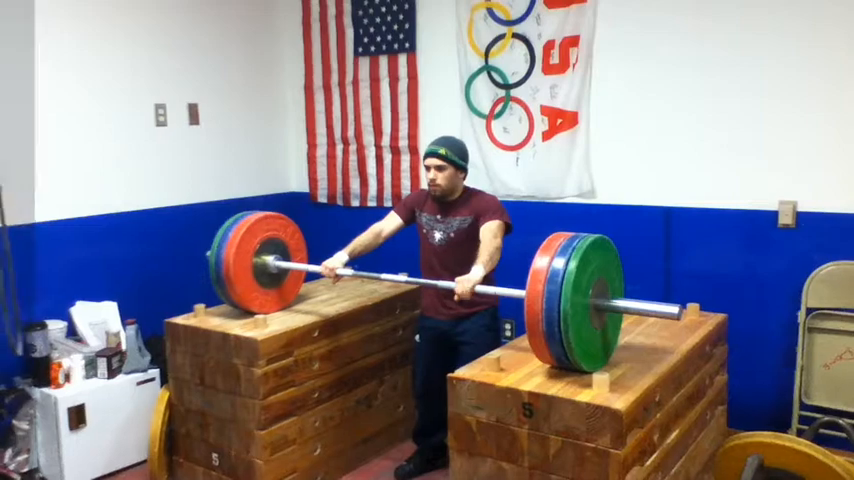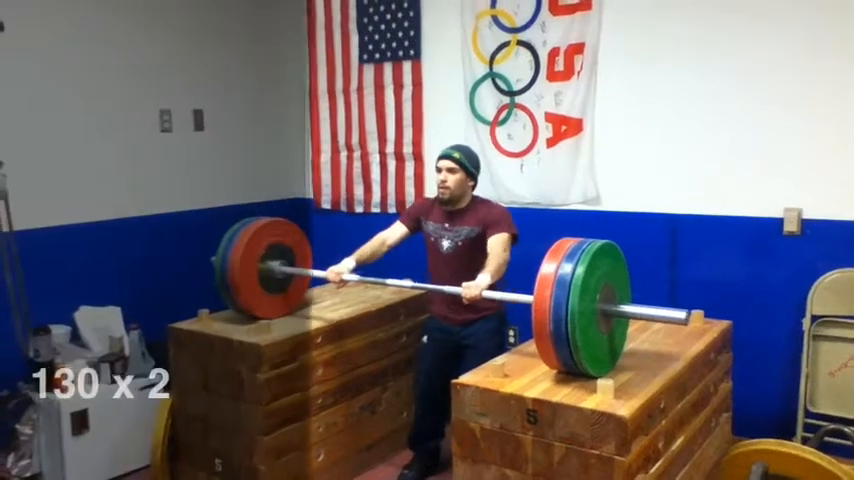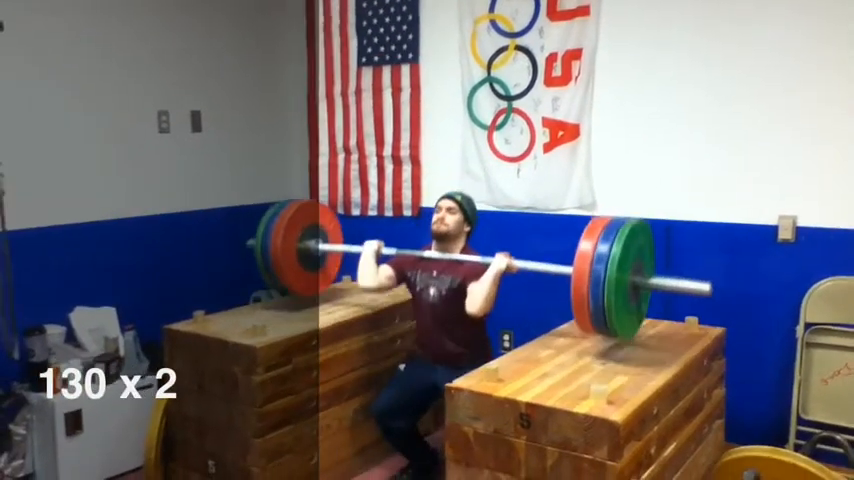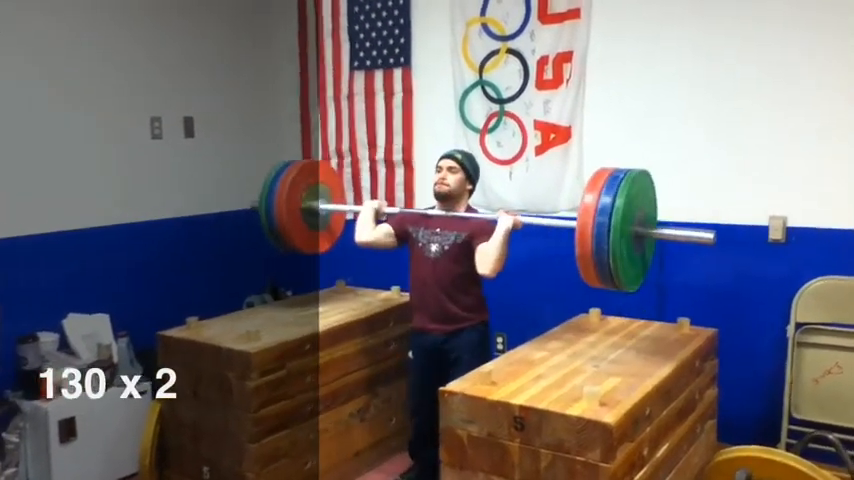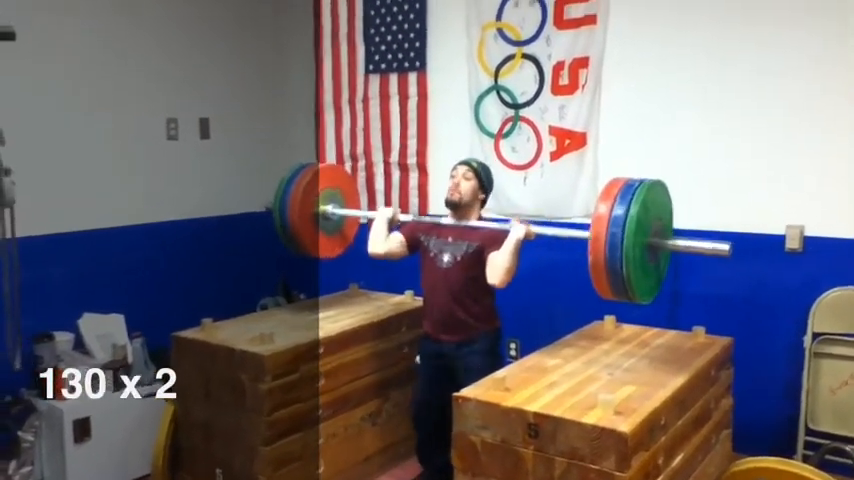
dt=1s
person 1, frame 1
left shoulder: (485, 204)
right shoulder: (418, 200)
left elbow: (492, 240)
right elbow: (381, 229)
left wrist: (476, 274)
right wrist: (343, 256)
left hip: (475, 318)
right hip: (432, 315)
right knee: (427, 388)
right ankle: (430, 450)
person 1, frame 2
left shoulder: (491, 214)
right shoulder: (425, 209)
left elbow: (500, 251)
right elbow: (387, 238)
left wrist: (483, 281)
right wrist: (350, 262)
left hip: (482, 323)
right hip: (441, 321)
right knee: (427, 391)
person 1, frame 3
left shoulder: (474, 267)
right shoulder: (412, 261)
left elbow: (476, 308)
right elbow: (368, 282)
left wrist: (497, 270)
right wrist: (370, 251)
left hip: (468, 364)
right hip: (425, 360)
right knee: (385, 412)
person 1, frame 4
left shoulder: (479, 226)
right shoulder: (412, 221)
left elbow: (488, 267)
right elbow: (365, 238)
left wrist: (504, 228)
right wrist: (370, 210)
left hip: (466, 334)
right hip: (423, 333)
right knee: (422, 407)
person 1, frame 5
left shoulder: (491, 235)
right shoulder: (424, 229)
left elbow: (497, 278)
right elbow: (378, 249)
left wrist: (516, 237)
right wrist: (383, 218)
left hip: (477, 344)
right hip: (434, 342)
right knee: (426, 413)
